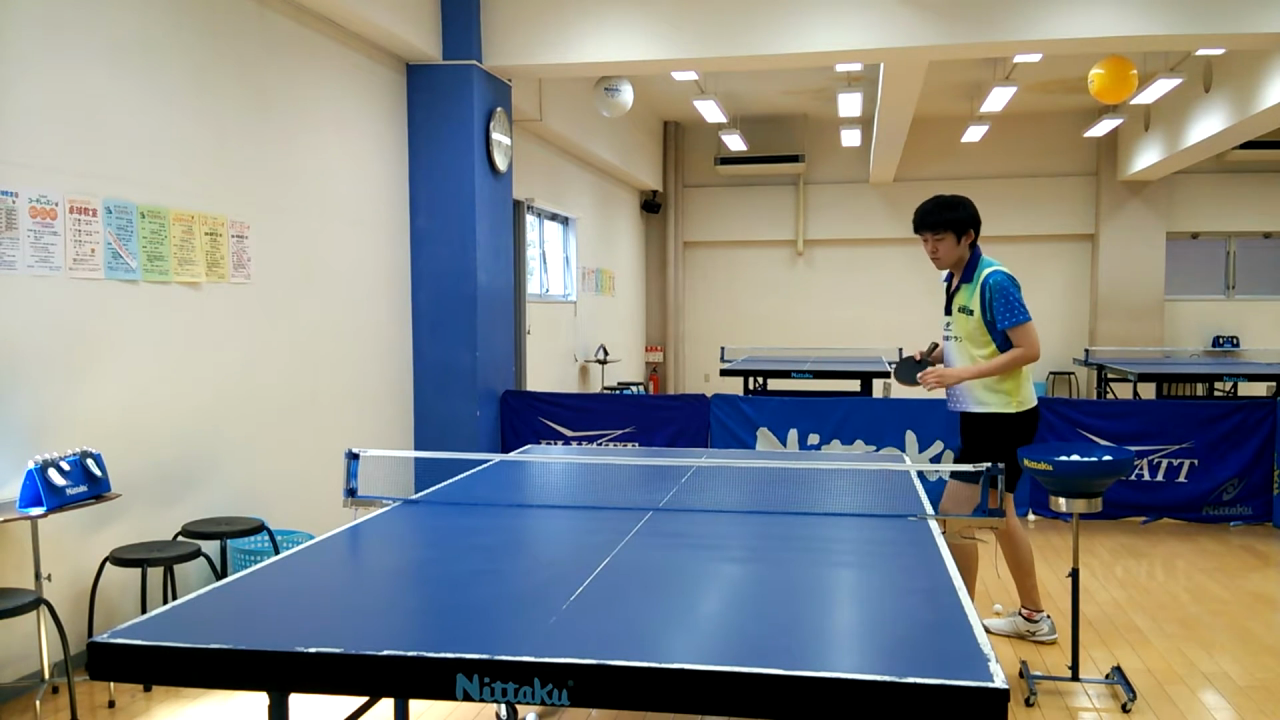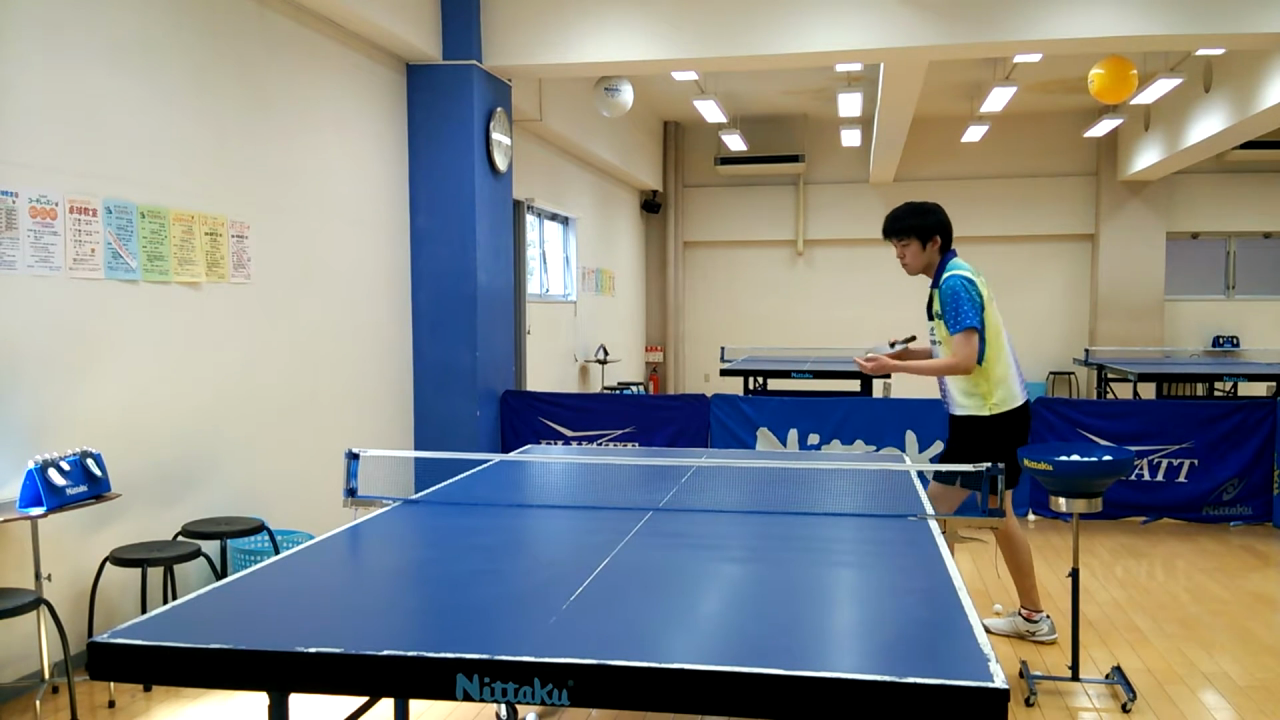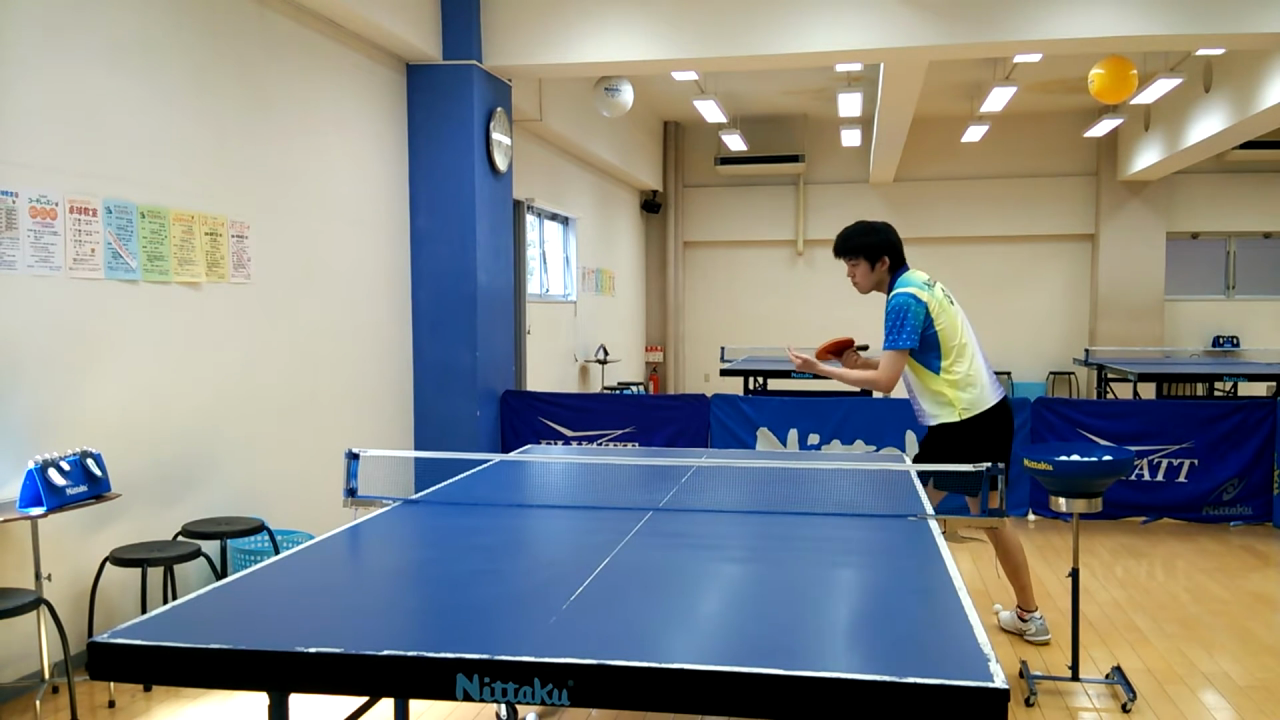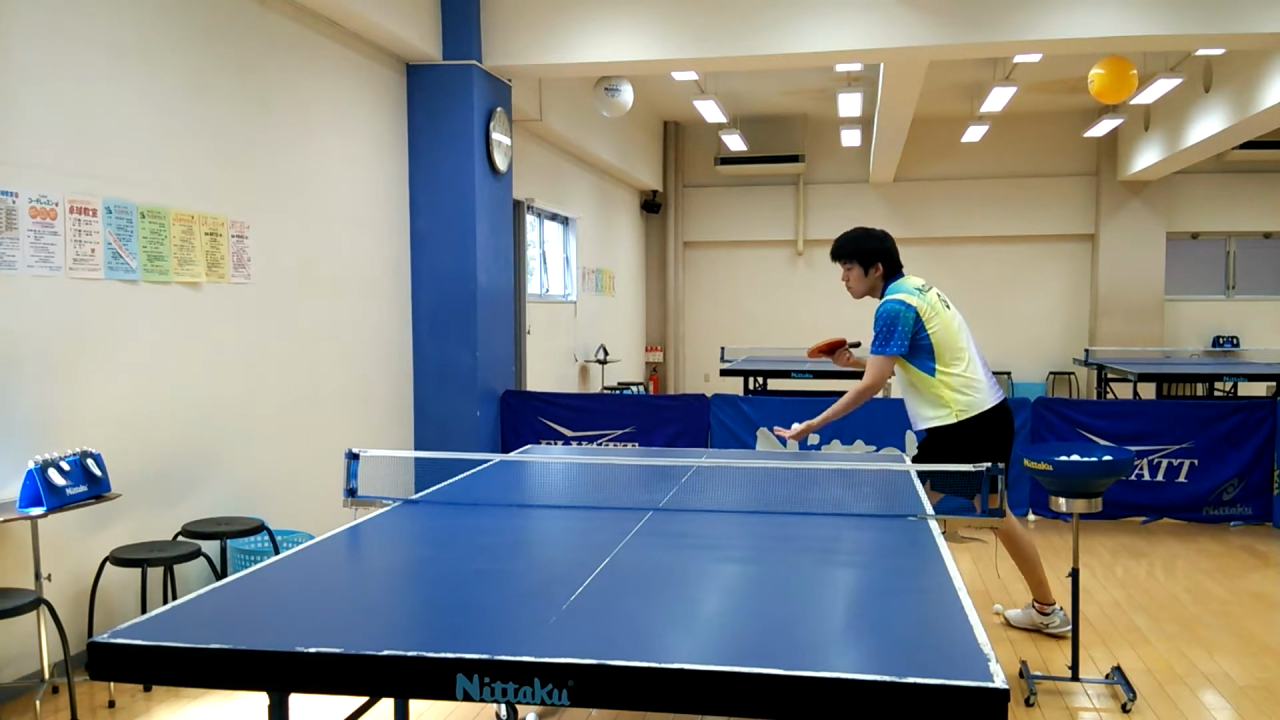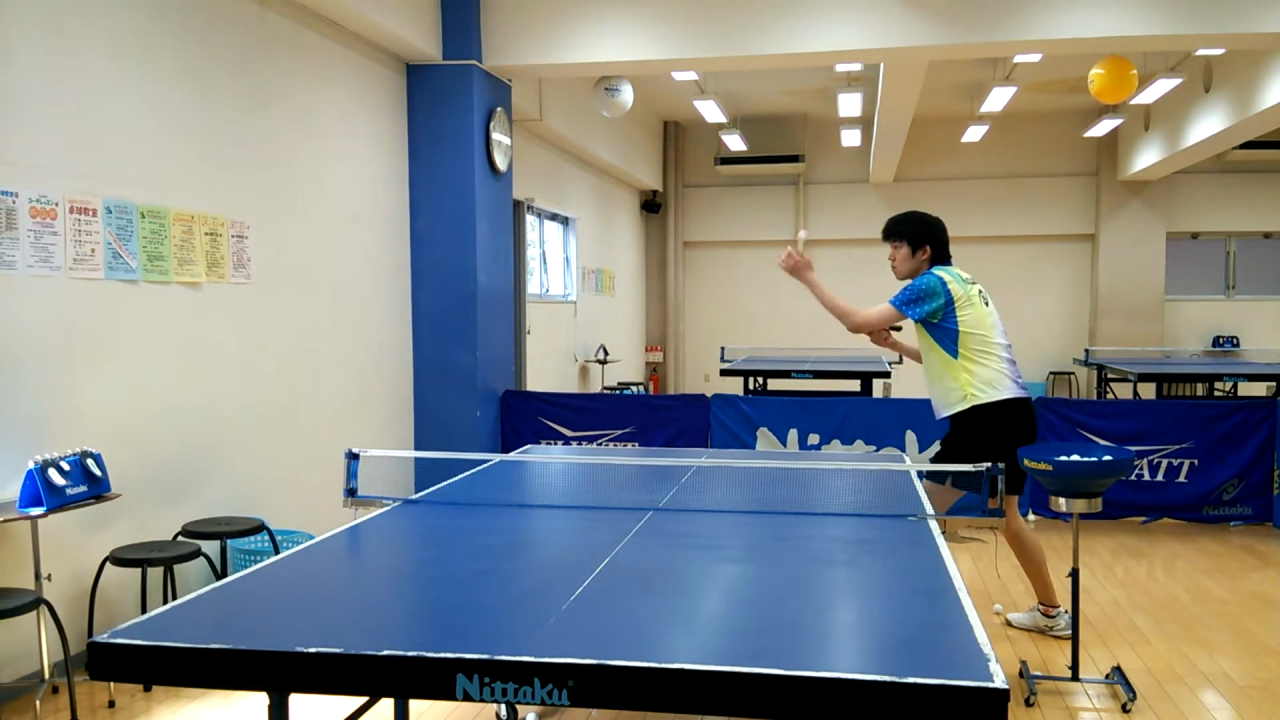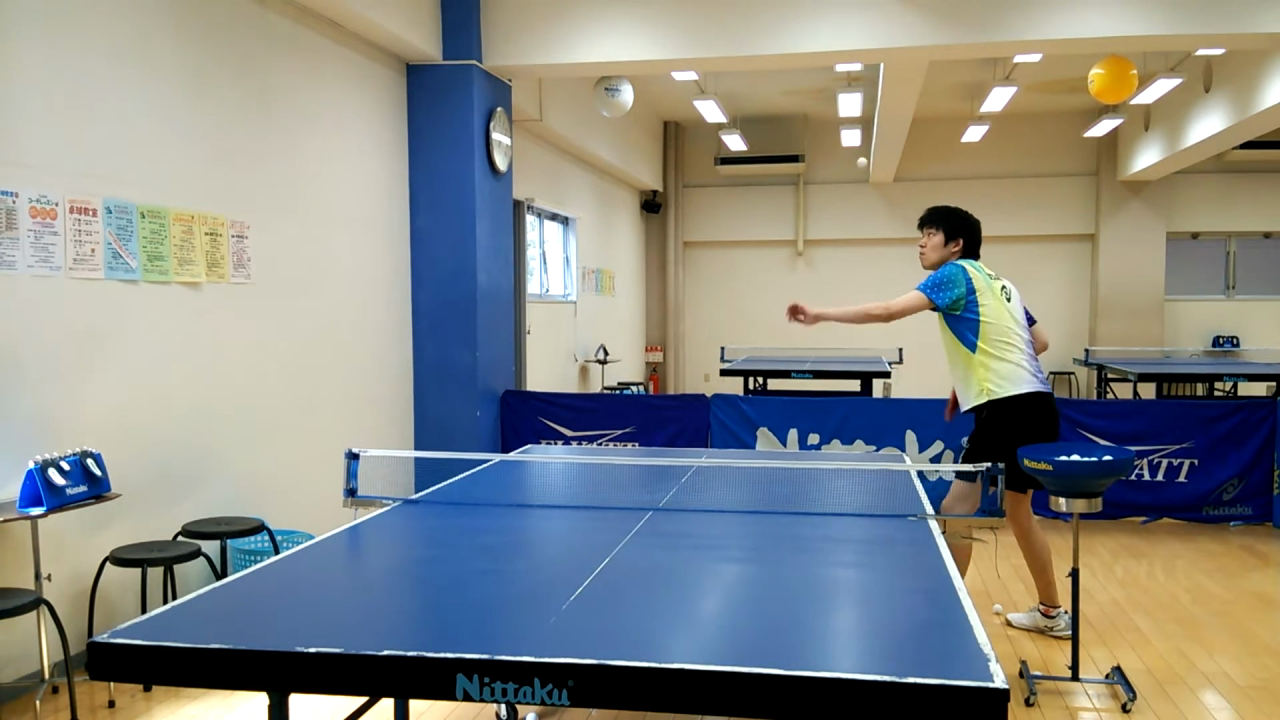
dt=0.3s
person 1, frame 1
left shoulder: (994, 280)
right shoulder: (953, 279)
left elbow: (1028, 350)
left wrist: (958, 374)
right wrist: (936, 357)
left hip: (1000, 415)
right hip: (983, 413)
left knee: (951, 515)
right knee: (1001, 515)
right ankle: (1034, 616)
person 1, frame 2
left shoulder: (954, 283)
right shoulder: (950, 279)
left elbow: (966, 361)
left wrist: (899, 367)
right wrist: (912, 353)
left hip: (985, 417)
right hip: (998, 412)
left knee: (931, 516)
right knee: (1000, 514)
right ankle: (1033, 616)
person 1, frame 3
left shoulder: (903, 301)
right shoulder: (920, 284)
left elbow: (886, 381)
left wrist: (824, 371)
right wrist: (865, 362)
left hip: (963, 423)
right hip: (991, 412)
right ankle: (1029, 615)
person 1, frame 4
left shoulder: (894, 307)
right shoulder: (917, 289)
left elbow: (871, 386)
left wrist: (813, 426)
right wrist: (858, 361)
left hip: (963, 425)
right hip: (991, 415)
right knee: (996, 513)
right ankle: (1047, 609)
person 1, frame 5
left shoulder: (934, 283)
right shoulder: (961, 284)
left elbow: (859, 322)
left wrist: (809, 279)
right wrist: (905, 347)
left hip: (985, 417)
right hip: (1013, 411)
right knee: (1007, 515)
right ankle: (1051, 613)
person 1, frame 6
left shoulder: (957, 274)
right shoulder: (998, 283)
left elbow: (888, 311)
right elbow: (1040, 342)
left wrist: (820, 314)
left hip: (1007, 410)
right hip: (1036, 406)
left knee: (955, 513)
right knee: (1018, 511)
right ankle: (1051, 613)
